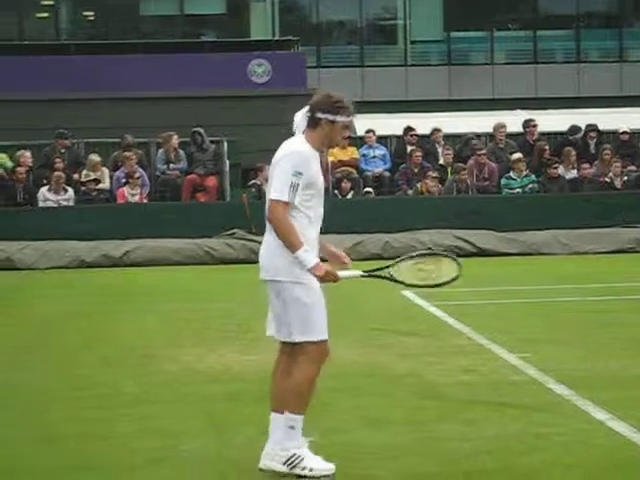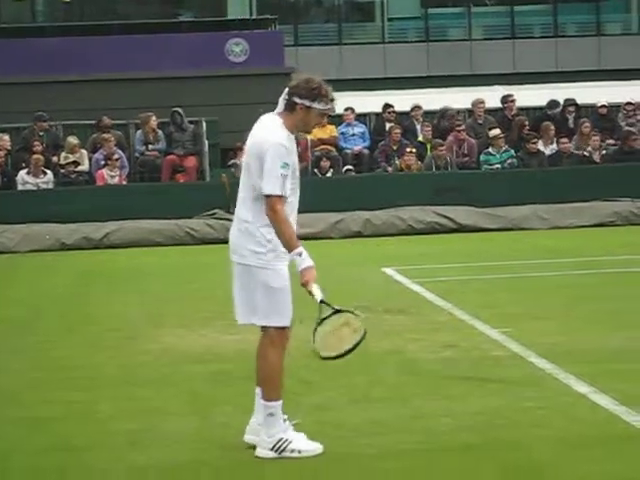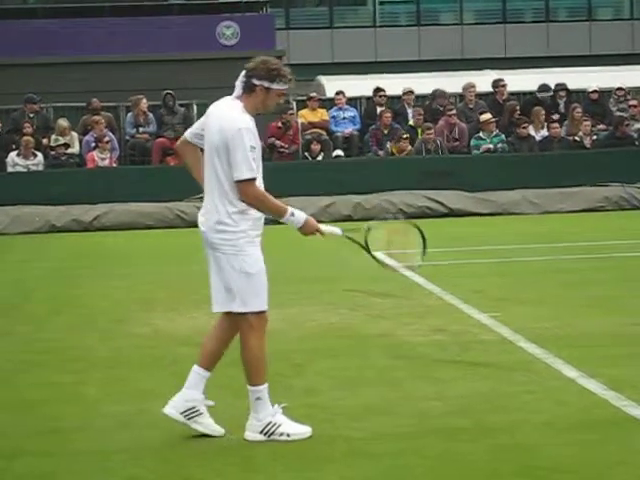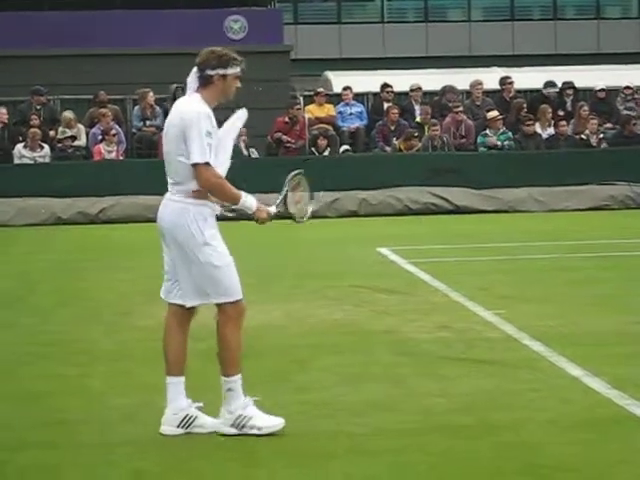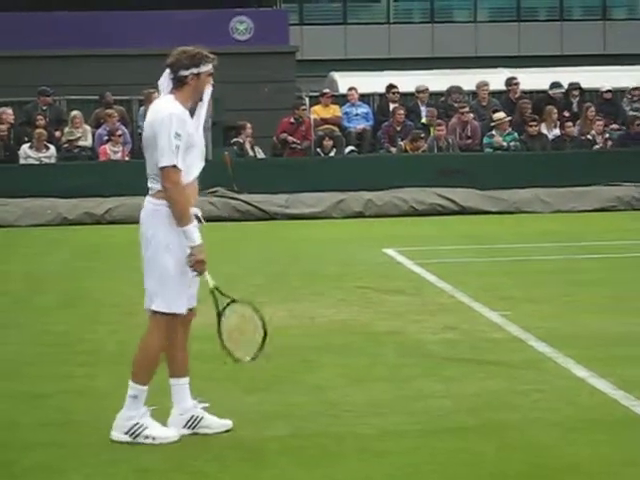
dt=0.4s
person 1, frame 1
left shoulder: (307, 153)
right shoulder: (296, 154)
right elbow: (275, 213)
left wrist: (325, 249)
right wrist: (310, 260)
left hip: (291, 267)
right hip: (291, 268)
left knee: (292, 349)
right knee: (314, 350)
left ankle: (279, 446)
right ankle: (289, 445)
person 1, frame 2
left shoulder: (271, 124)
right shoulder: (276, 142)
right elbow: (275, 208)
right wrist: (303, 260)
left hip: (258, 244)
right hip: (264, 249)
left knee: (272, 333)
right knee: (276, 334)
left ankle: (262, 422)
right ankle: (273, 433)
person 1, frame 3
left shoulder: (221, 108)
right shoulder: (240, 126)
left elbow: (185, 145)
right elbow: (249, 193)
right wrist: (296, 218)
left hip: (223, 225)
right hip: (235, 232)
left knee: (233, 316)
right knee: (253, 320)
left ankle: (189, 399)
right ankle: (262, 417)
person 1, frame 4
left shoulder: (186, 106)
right shoulder: (198, 113)
right elbow: (207, 178)
right wrist: (251, 205)
left hip: (176, 213)
right hip: (192, 218)
left knee: (179, 310)
right knee: (232, 308)
left ankle: (178, 409)
right ankle: (236, 408)
person 1, frame 5
left shoulder: (176, 111)
right shoulder: (170, 114)
right elbow: (172, 182)
right wrist: (195, 239)
left hip: (173, 220)
right hip: (168, 220)
left knee: (180, 317)
right knee: (165, 319)
left ankle: (184, 410)
right ankle: (131, 417)
